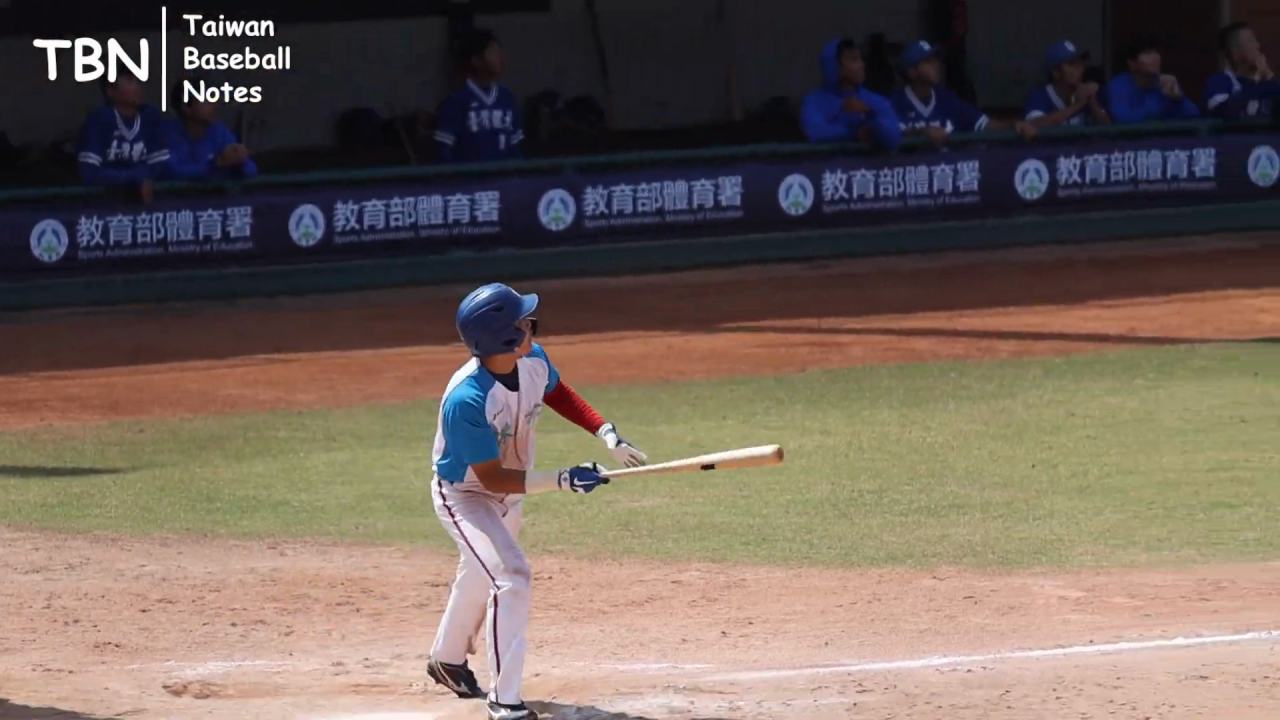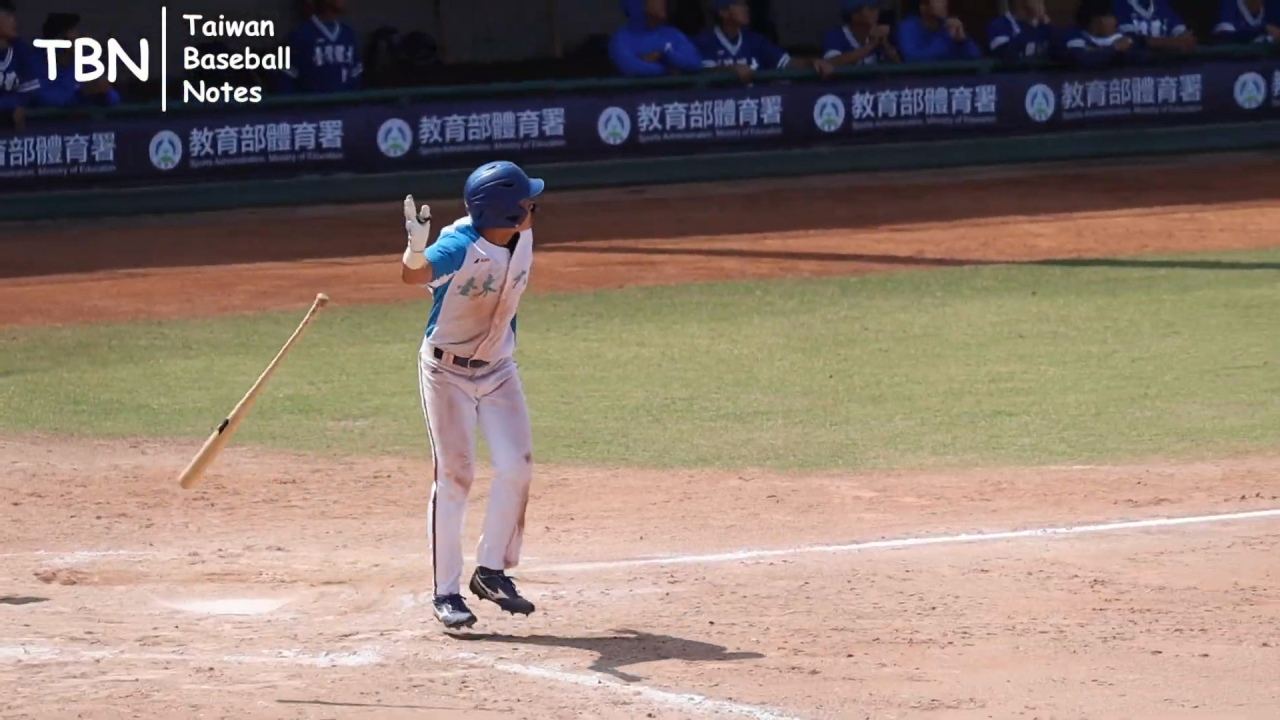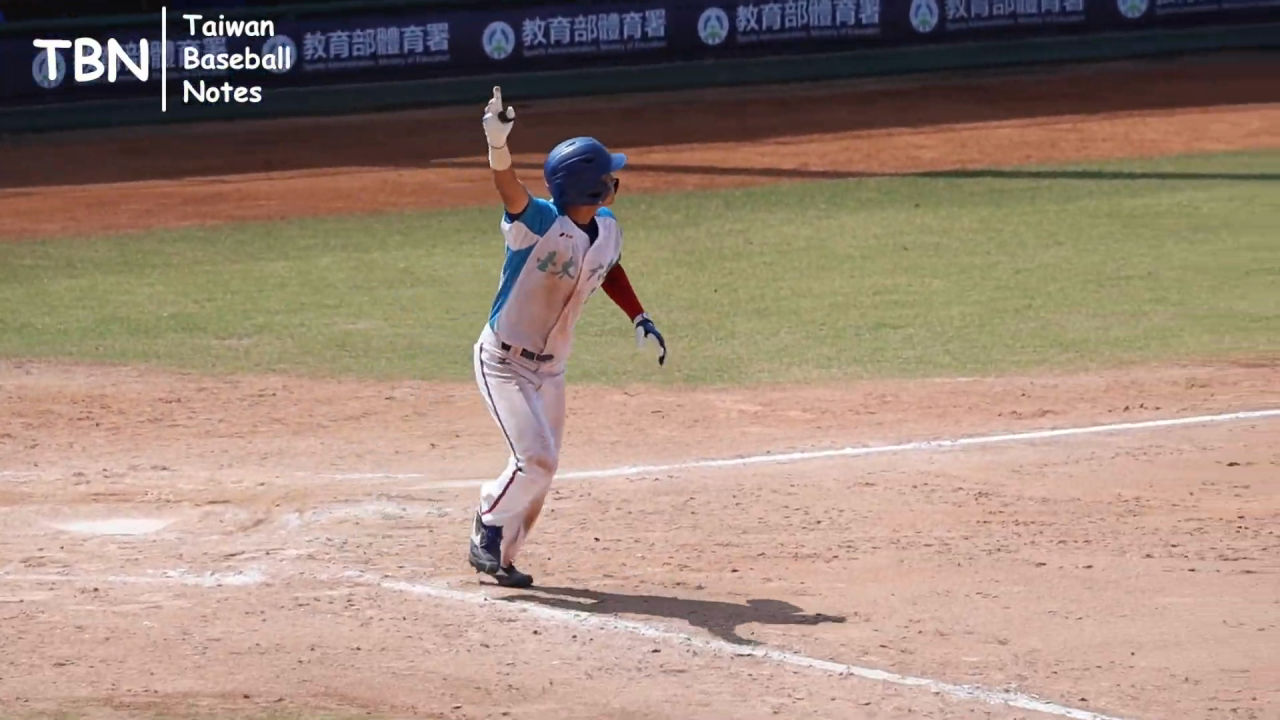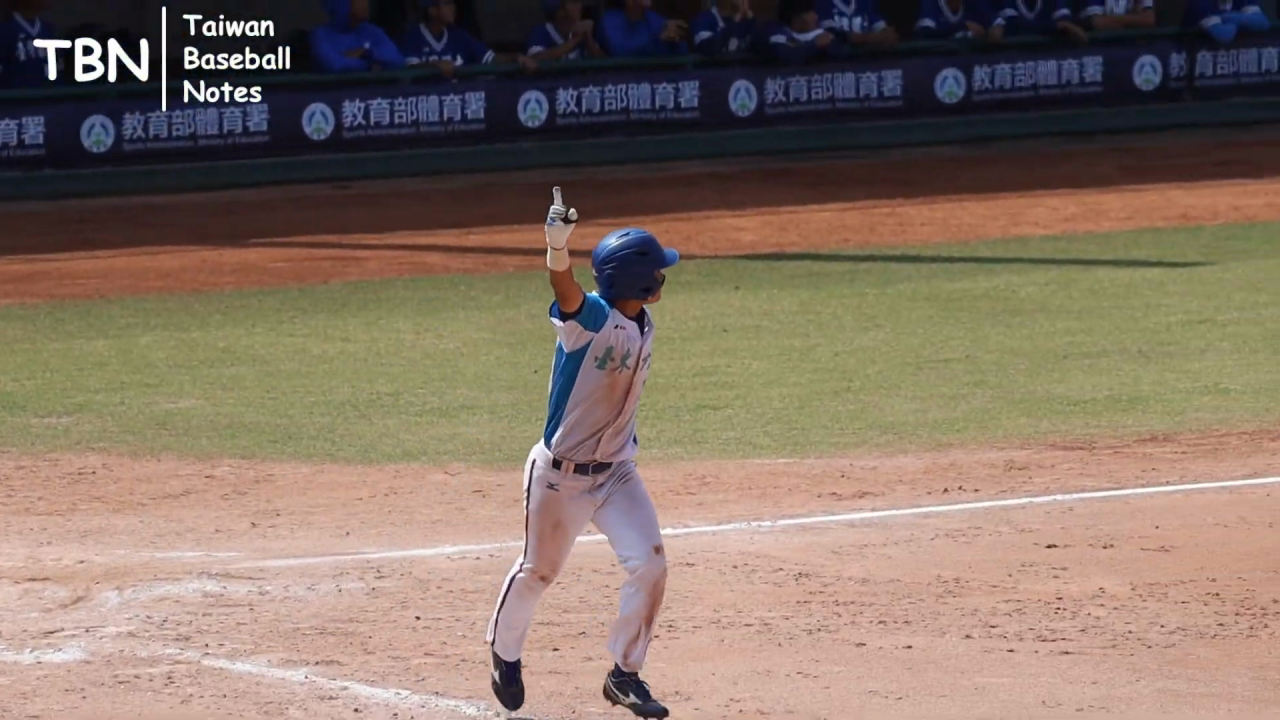
dt=0.4s
person 1, frame 1
left shoulder: (532, 359)
right shoulder: (465, 399)
left elbow: (559, 394)
right elbow: (492, 478)
left wrist: (606, 432)
right wrist: (561, 479)
left hip: (505, 493)
right hip: (465, 495)
left knee: (483, 578)
right knee: (513, 582)
left ankle: (448, 658)
person 1, frame 2
left shoulder: (521, 233)
right shoulder: (458, 245)
right elbow: (418, 272)
right wrist: (416, 246)
left hip: (497, 369)
right hip: (446, 371)
left knee: (515, 468)
right knee: (454, 478)
left ankle: (492, 573)
right ankle: (446, 590)
person 1, frame 3
left shoulder: (605, 228)
right shoulder: (535, 223)
left elbow: (609, 270)
right elbow: (507, 184)
left wrist: (642, 321)
right wrist: (497, 139)
left hip: (547, 366)
right hip: (502, 363)
left knee: (539, 469)
right knee: (537, 465)
left ankle: (493, 554)
right ankle: (490, 522)
person 1, frame 4
left shoulder: (640, 321)
right shoulder: (588, 317)
right elbow: (563, 283)
right wrist: (557, 241)
left hip: (615, 471)
right hip: (559, 475)
left knee: (650, 567)
right knee: (542, 572)
left ankle: (625, 674)
right ankle: (506, 650)
